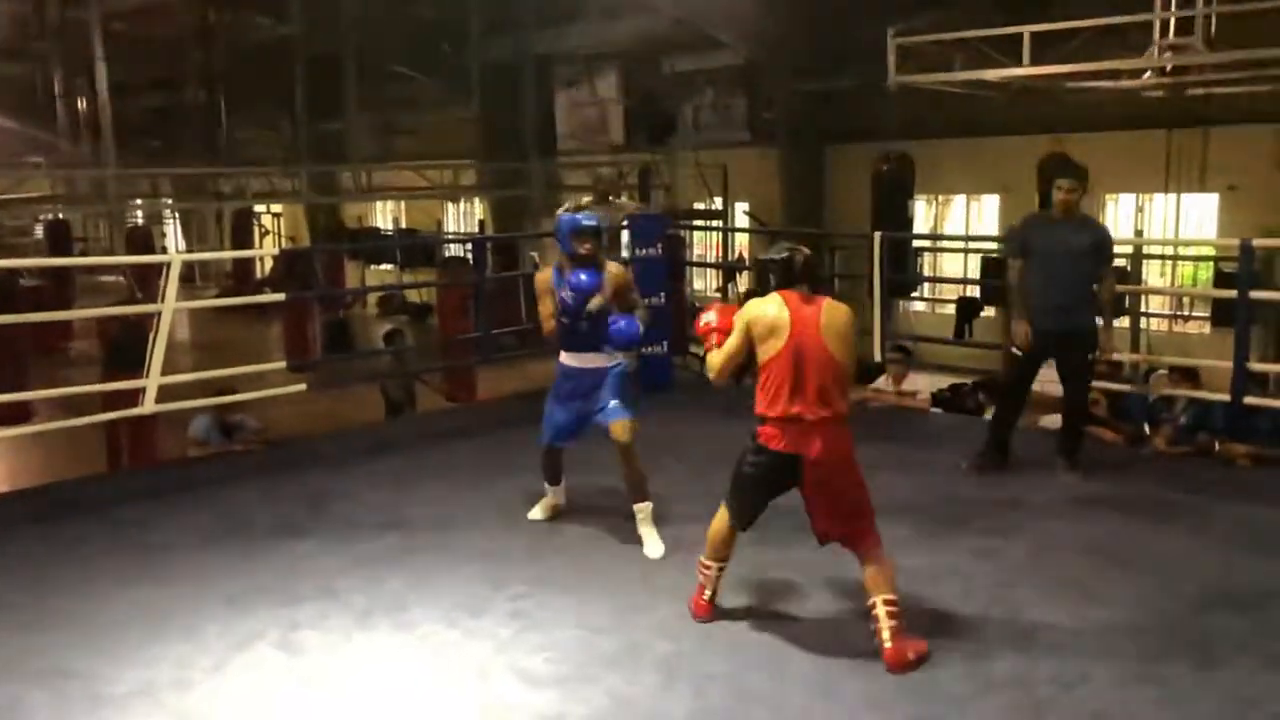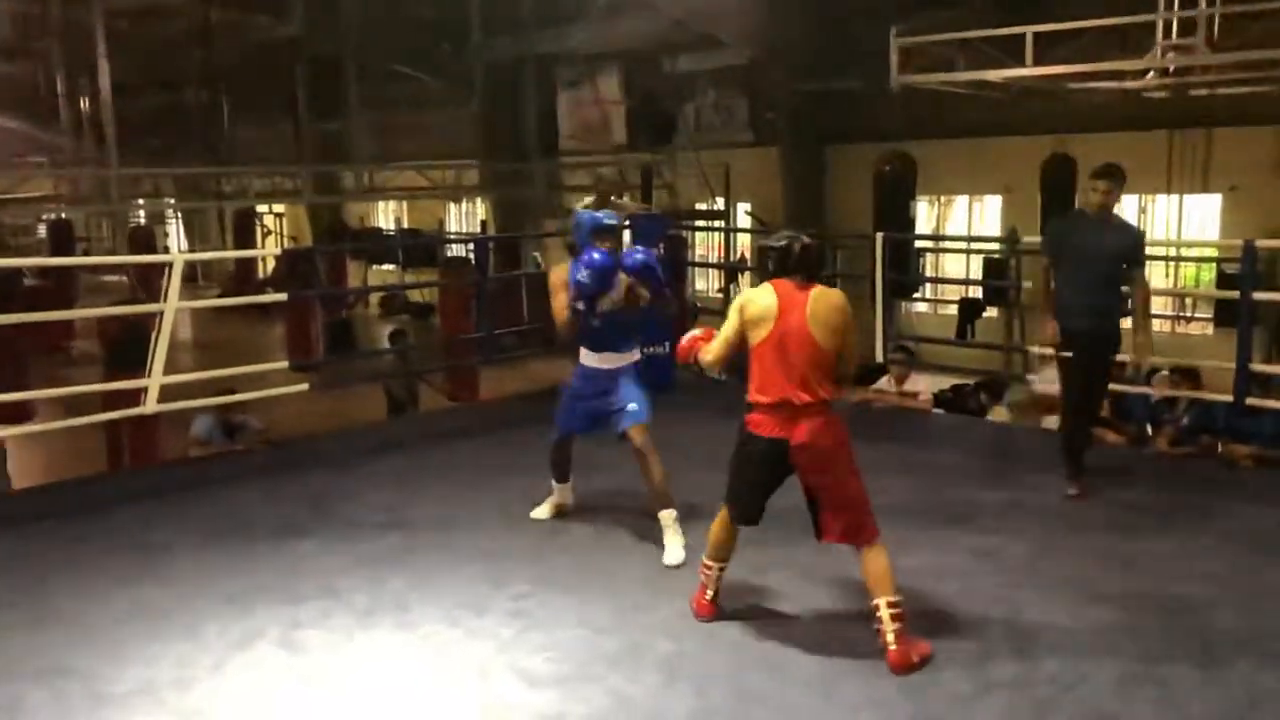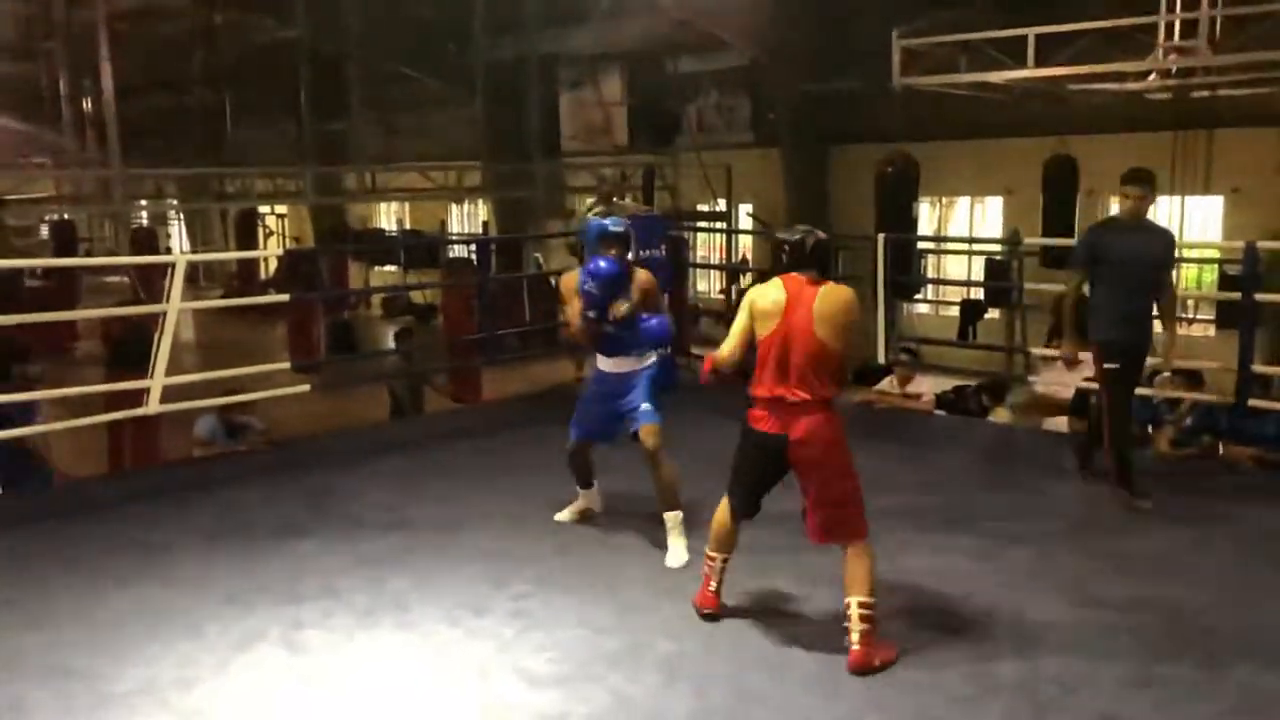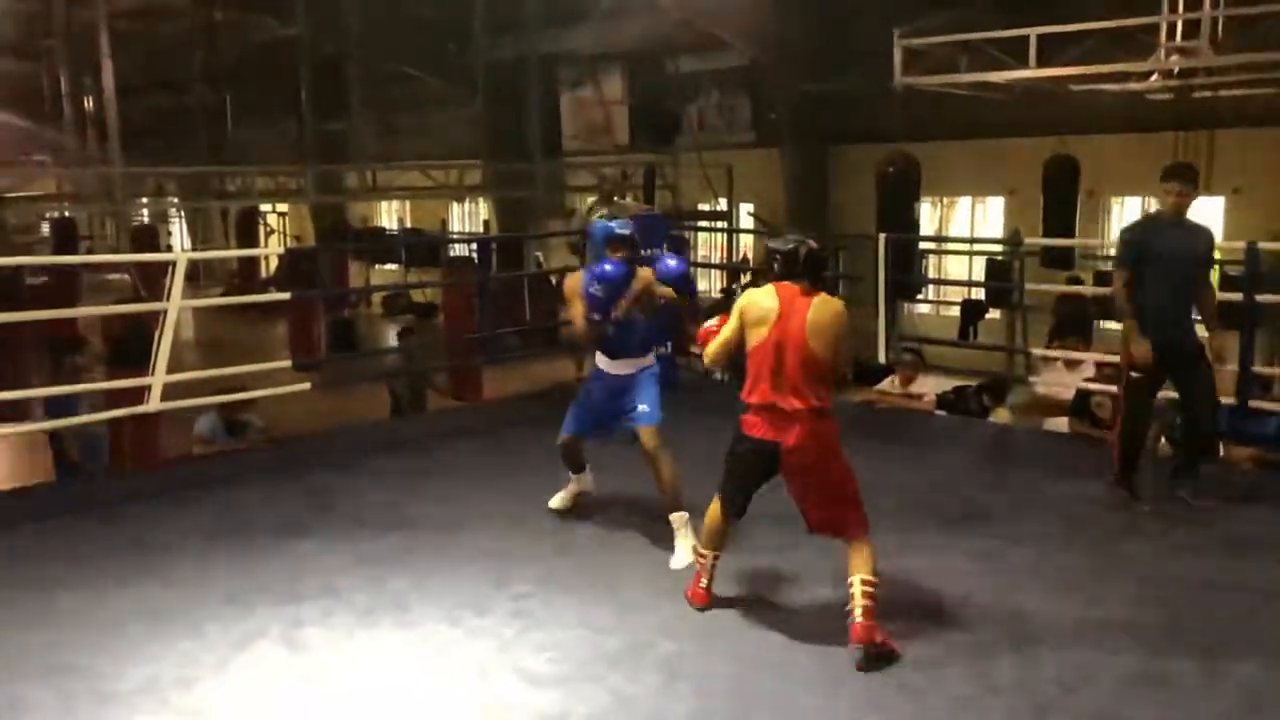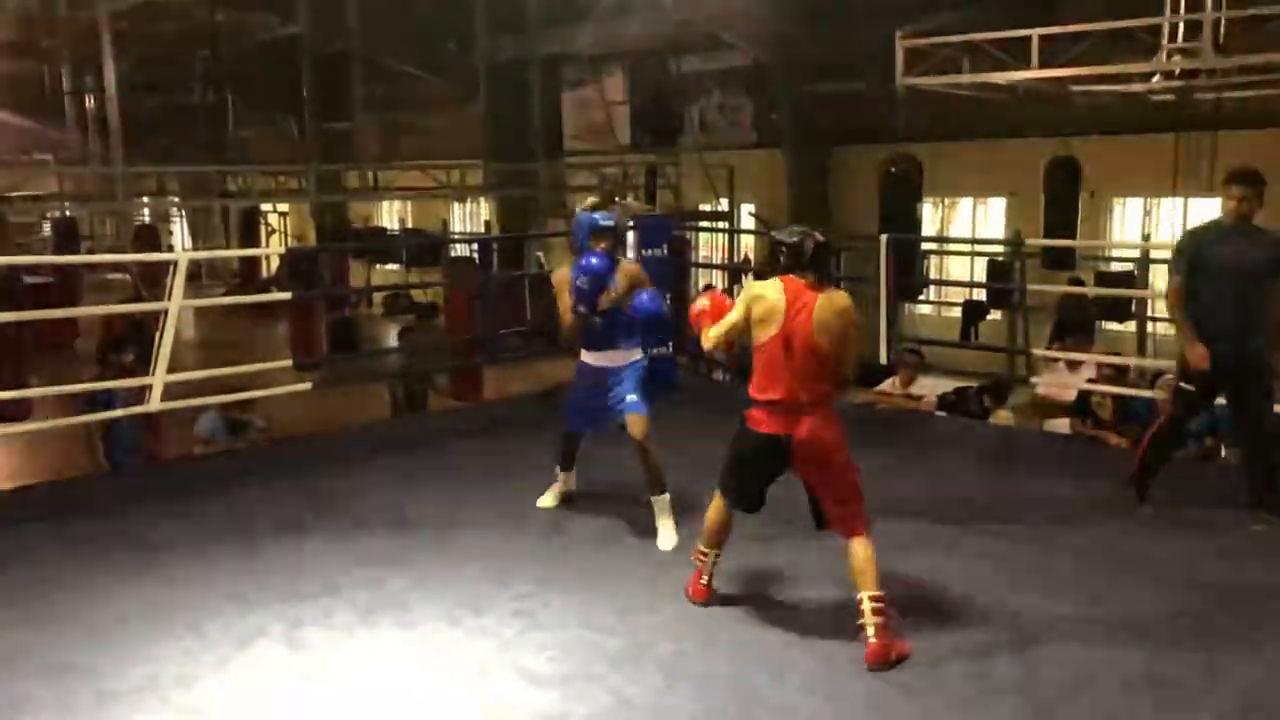
dt=0.3s
person 1, frame 1
left shoulder: (757, 311)
right shoulder: (842, 315)
left elbow: (717, 373)
right elbow: (842, 376)
left wrist: (713, 341)
left hip: (776, 441)
right hip: (830, 442)
left knee: (730, 512)
right knee: (867, 543)
left ankle: (704, 597)
right ankle: (893, 641)
person 1, frame 2
left shoulder: (751, 300)
right shoulder: (835, 303)
left elbow: (712, 358)
right elbow: (848, 371)
left wrist: (694, 346)
left hip: (764, 430)
right hip: (819, 430)
left knee: (731, 512)
right knee: (865, 535)
left ankle: (706, 596)
right ankle: (897, 643)
person 1, frame 3
left shoulder: (760, 294)
right shoulder: (844, 300)
left elbow: (726, 358)
right elbow: (846, 368)
left wrist: (713, 365)
left hip: (765, 423)
right hip: (818, 427)
left knee: (733, 504)
right knee: (854, 536)
left ankle: (709, 592)
right ankle: (863, 643)
person 1, frame 4
left shoulder: (751, 301)
right shoulder: (834, 311)
left elbow: (713, 356)
right elbow: (837, 375)
left wrist: (713, 336)
left hip: (758, 429)
right hip: (810, 433)
left knee: (724, 504)
right knee: (855, 530)
left ankle: (700, 585)
right ankle: (865, 626)
person 1, frame 5
left shoulder: (758, 294)
right shoulder: (841, 305)
left elbow: (712, 343)
right elbow: (847, 373)
left wrist: (706, 321)
left hip: (765, 424)
right hip: (818, 428)
left knee: (725, 498)
right knee: (856, 530)
left ankle: (701, 581)
right ankle: (878, 638)
person 2, frame 1
left shoulder: (615, 273)
right shoulder: (547, 278)
left elbow: (637, 309)
right elbow: (549, 332)
left wrist: (634, 328)
right wrist: (567, 310)
left hip: (609, 370)
right hip: (571, 371)
left knee: (624, 439)
right knee: (551, 443)
left ankle: (646, 522)
right ankle: (553, 496)
person 2, frame 2
left shoulder: (629, 268)
right shoulder: (562, 275)
left elbow: (661, 297)
right elbow: (564, 328)
left wrist: (654, 278)
right wrist: (582, 295)
left hip: (626, 371)
right hip: (588, 370)
left knee: (641, 443)
right knee: (559, 438)
left ankle: (671, 528)
right ankle: (561, 494)
person 2, frame 3
left shoulder: (642, 281)
right shoulder: (572, 282)
left elbow: (663, 320)
right elbow: (580, 336)
left wrist: (662, 328)
right wrist: (592, 303)
left hip: (641, 374)
right hip: (604, 374)
left knee: (651, 444)
right knee: (576, 447)
left ankle: (675, 531)
right ankle: (587, 499)
person 2, frame 4
left shoulder: (645, 278)
right shoulder: (578, 283)
left elbow: (676, 303)
right elbow: (585, 337)
left wrist: (683, 287)
right wrist: (597, 305)
left hip: (640, 374)
right hip: (604, 374)
left knee: (651, 444)
right knee: (567, 440)
left ankle: (683, 532)
right ankle: (579, 481)
person 2, frame 5
left shoulder: (629, 271)
right shoulder: (565, 277)
left elbow: (654, 303)
right elbow: (570, 332)
left wrist: (652, 309)
right wrist: (583, 298)
left hip: (627, 367)
right hip: (590, 368)
left knee: (639, 435)
right knee: (569, 433)
left ankle: (663, 514)
right ankle: (564, 481)
person 3, frame 1
left shoulder: (1096, 233)
right shoulder: (1029, 227)
left elbow: (1106, 282)
right elbow: (1015, 274)
left wrist: (1106, 328)
right wrist: (1019, 319)
left hip: (1078, 329)
right hip: (1036, 325)
left knee: (1076, 397)
right knee: (1013, 390)
left ankle: (1069, 457)
right ankle: (995, 452)
person 3, frame 2
left shoulder: (1130, 235)
right shoulder: (1063, 226)
left elbow: (1138, 284)
right elbow: (1045, 274)
left wrist: (1142, 330)
right wrist: (1050, 318)
left hip: (1107, 329)
right hip: (1070, 325)
left knee: (1092, 400)
right knee: (1073, 396)
left ankle: (1073, 457)
right ankle: (1073, 471)
person 3, frame 3
left shoulder: (1163, 239)
right shoulder: (1097, 235)
left elbow: (1166, 289)
right elbow: (1074, 287)
left wrist: (1169, 332)
right wrist: (1069, 336)
left hip: (1140, 336)
right hip: (1108, 335)
left knee: (1116, 406)
right knee: (1117, 410)
right ankle: (1126, 481)
person 3, frame 4
left shoulder: (1202, 237)
right shoulder: (1137, 233)
left elbow: (1205, 288)
right elbow: (1120, 287)
left wrist: (1215, 332)
right wrist: (1134, 337)
left hip: (1185, 339)
right hip: (1145, 342)
left knee: (1204, 411)
right knee: (1136, 415)
left ankle: (1184, 475)
right ankle: (1125, 481)
person 3, frame 5
right shoulder: (1195, 241)
right elbow: (1175, 293)
right wrist: (1189, 342)
left hip: (1250, 356)
right hip: (1202, 352)
right knee: (1176, 422)
right ankle: (1140, 479)
